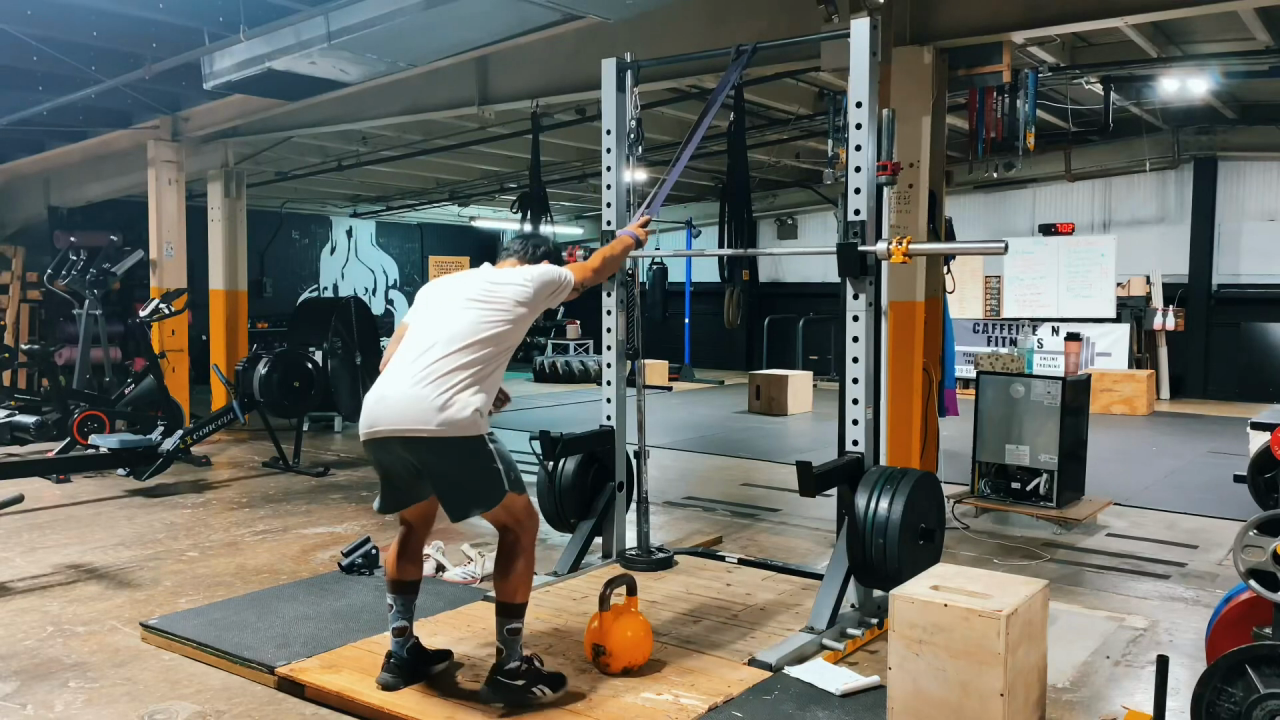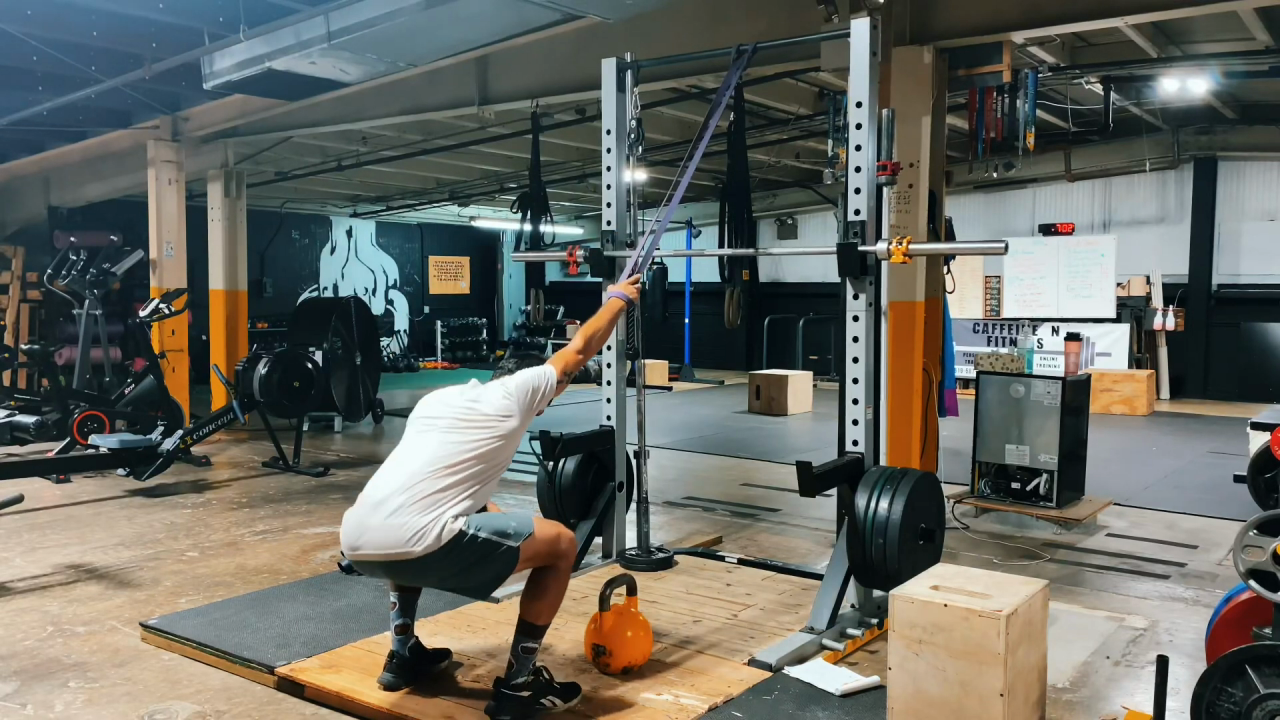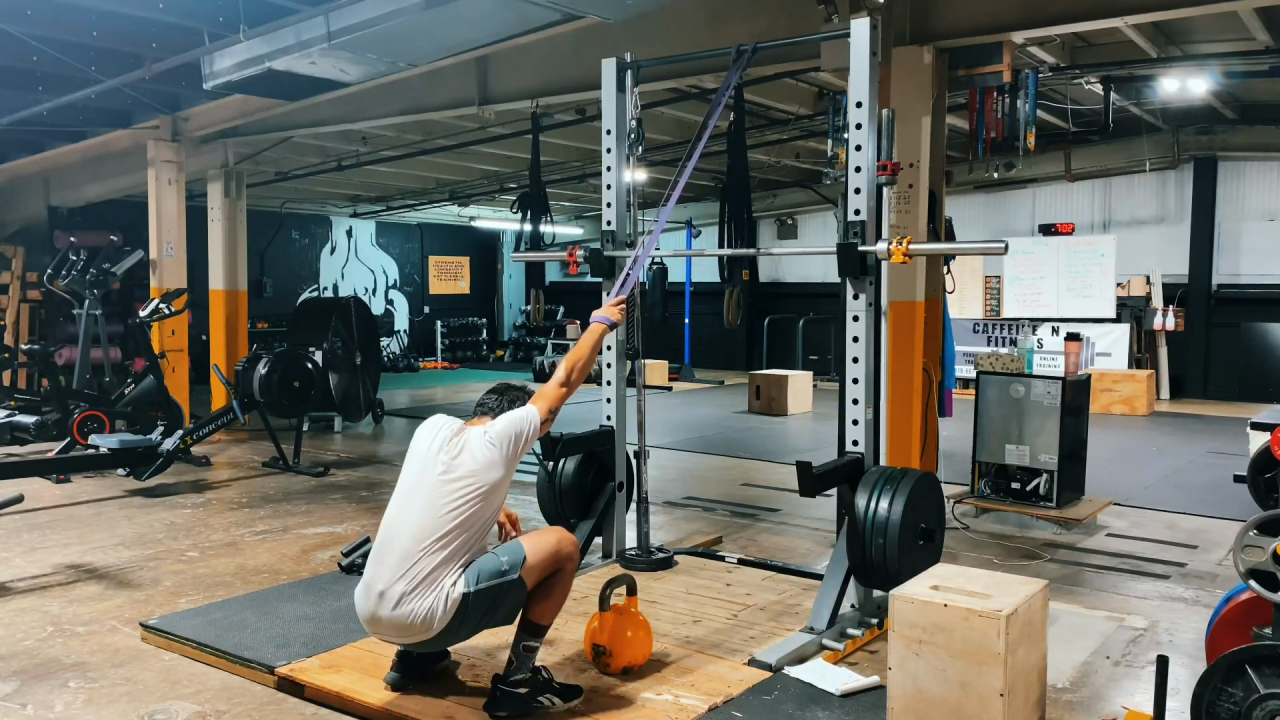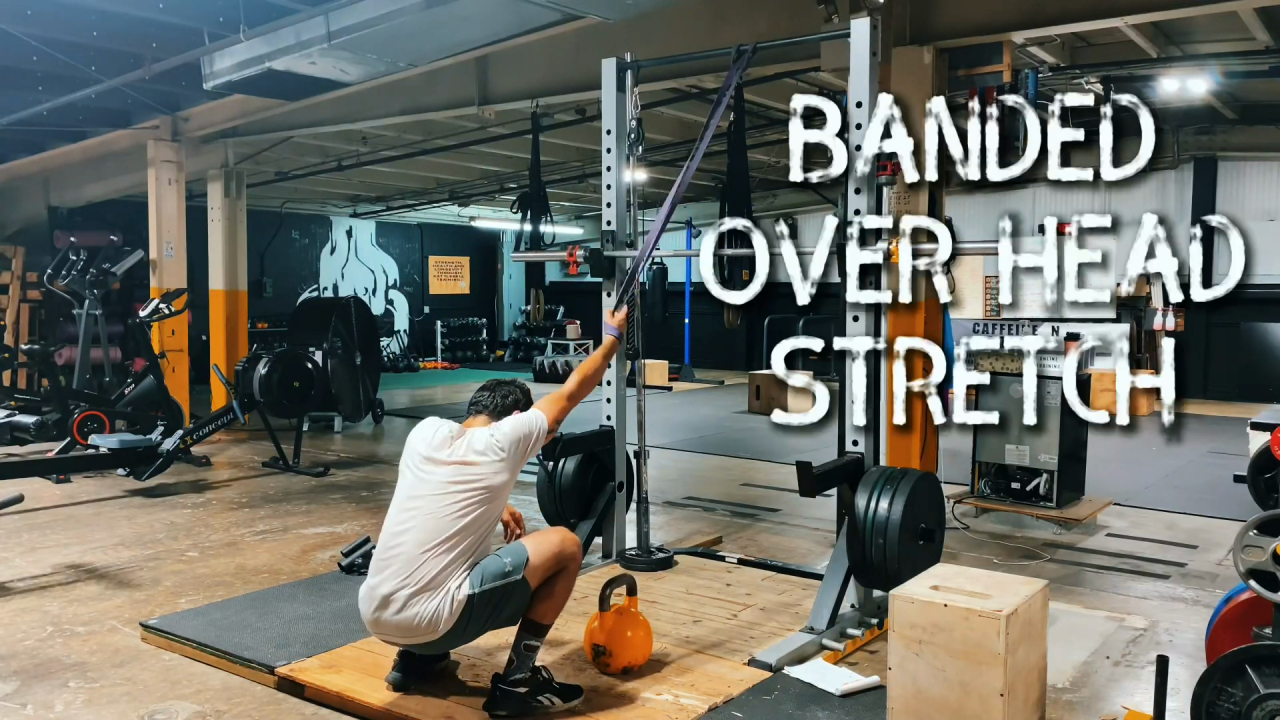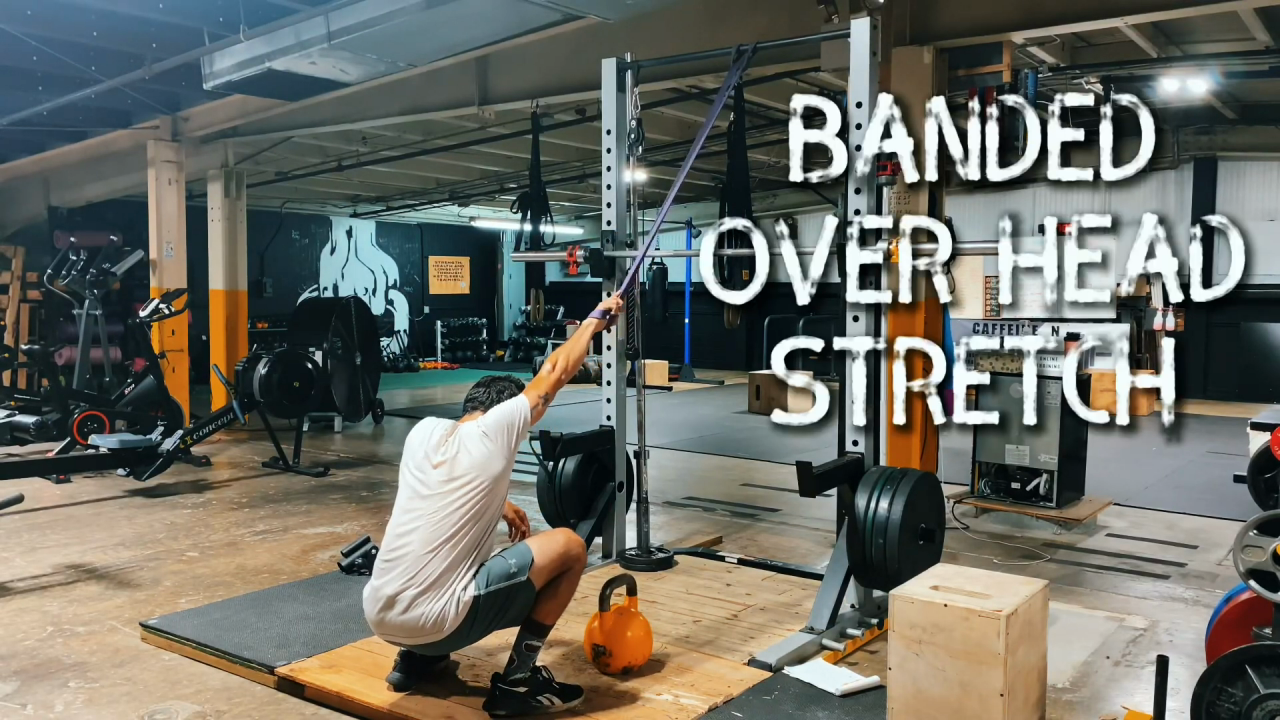
dt=1s
person 1, frame 1
left shoulder: (440, 284)
right shoulder: (530, 280)
right elbow: (594, 269)
right wrist: (631, 237)
left hip: (376, 417)
right hip: (438, 421)
left knee: (415, 523)
right knee: (520, 525)
left ankle: (402, 654)
right ankle: (511, 670)
person 1, frame 2
left shoulder: (438, 397)
right shoulder: (515, 394)
right elbow: (579, 349)
left wrist: (483, 508)
right wrist: (619, 299)
left hip: (356, 543)
right hip: (410, 547)
right knee: (560, 545)
left ankle: (404, 655)
person 1, frame 3
left shoulder: (434, 427)
right shoulder: (499, 438)
right elbow: (563, 381)
right wrist: (601, 323)
left hip: (370, 612)
right hip: (423, 619)
right knee: (562, 545)
left ankle: (411, 659)
right ankle: (516, 683)
person 1, frame 4
left shoulder: (426, 431)
right shoulder: (503, 440)
right elbow: (573, 390)
right wrist: (613, 336)
left hip: (374, 616)
right hip: (429, 622)
right knee: (565, 545)
left ankle: (414, 658)
right ankle: (515, 684)
person 1, frame 5
left shoulder: (424, 431)
right shoulder: (494, 430)
right elbow: (555, 372)
left wrist: (499, 505)
right wrist: (595, 320)
left hip: (379, 616)
right hip: (435, 622)
right knee: (569, 545)
left ankle: (415, 657)
right ankle: (516, 683)
